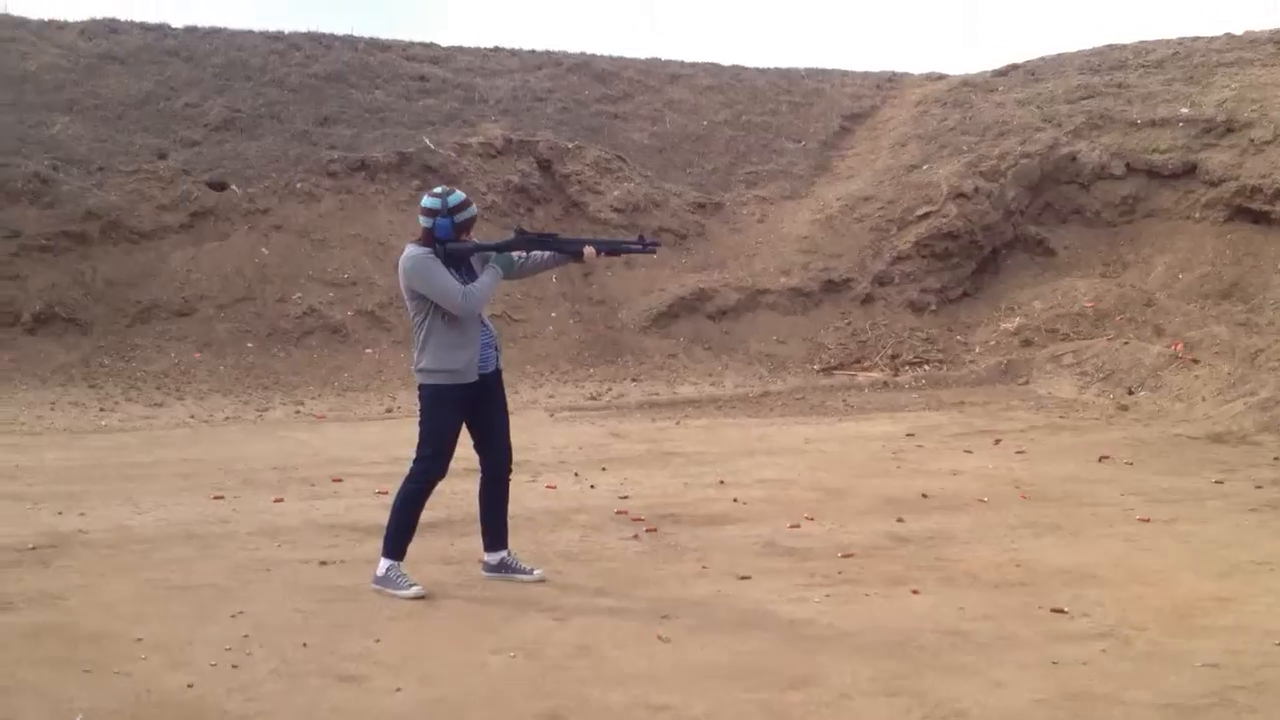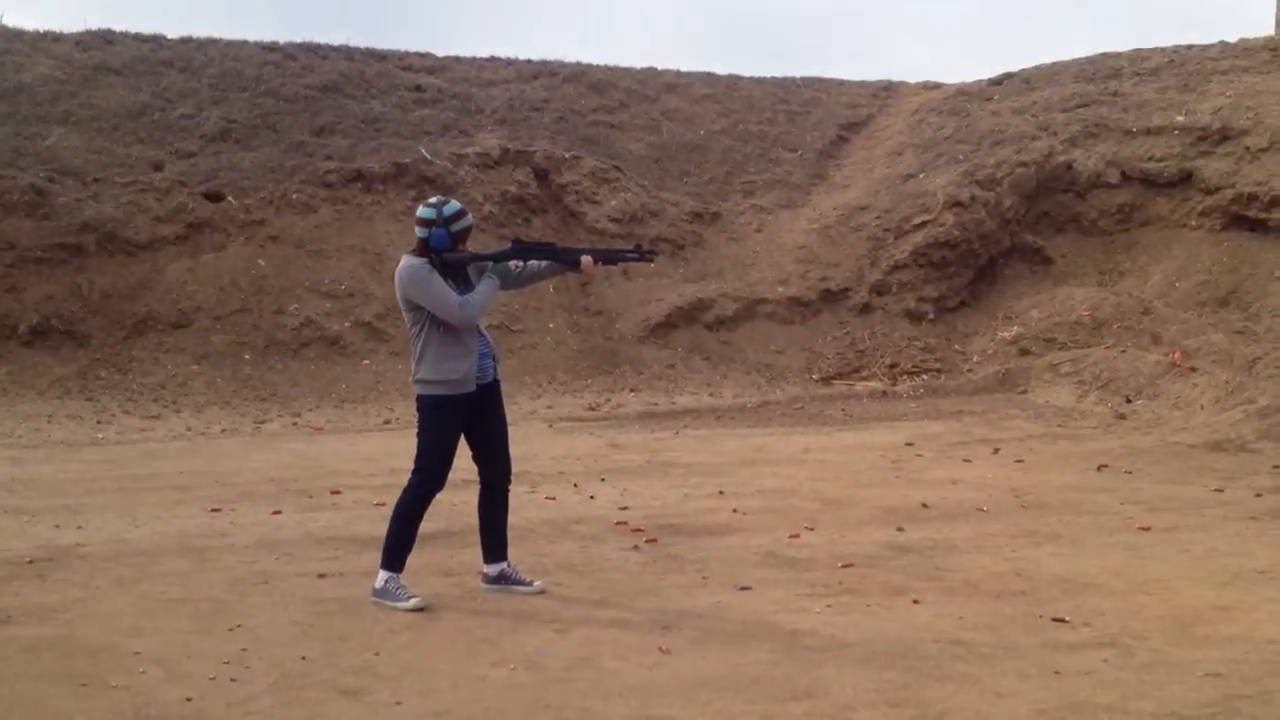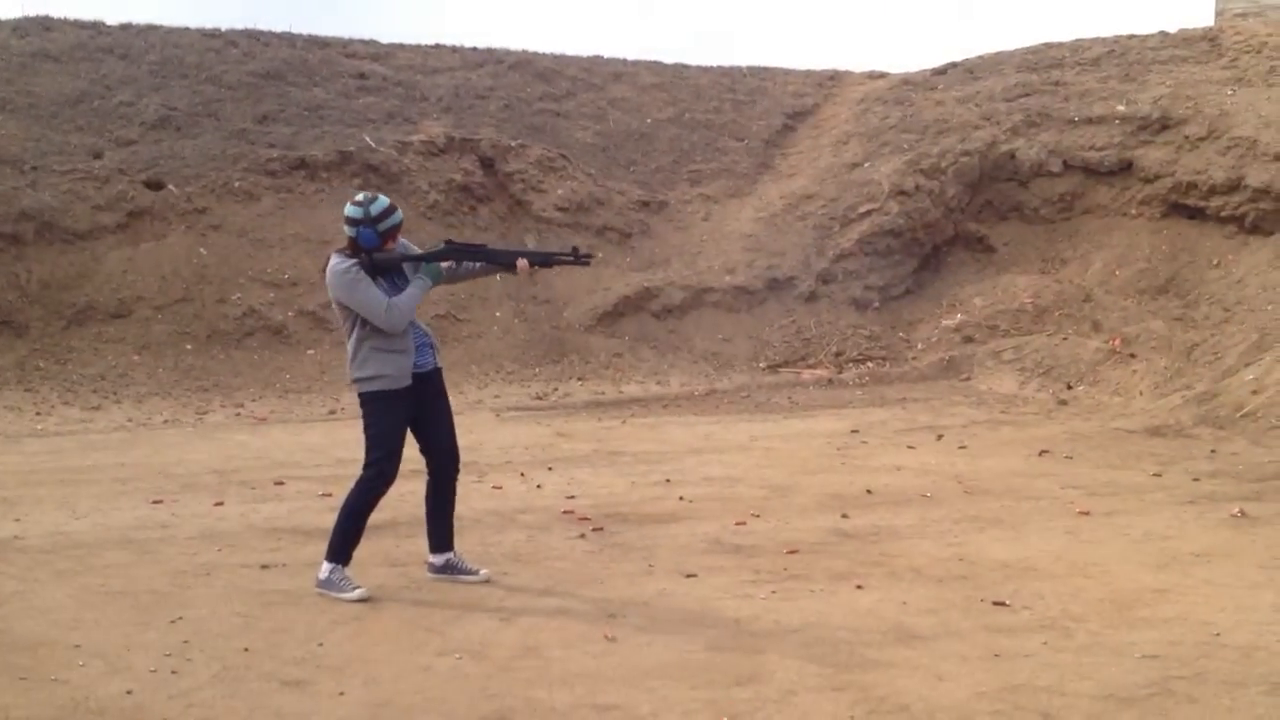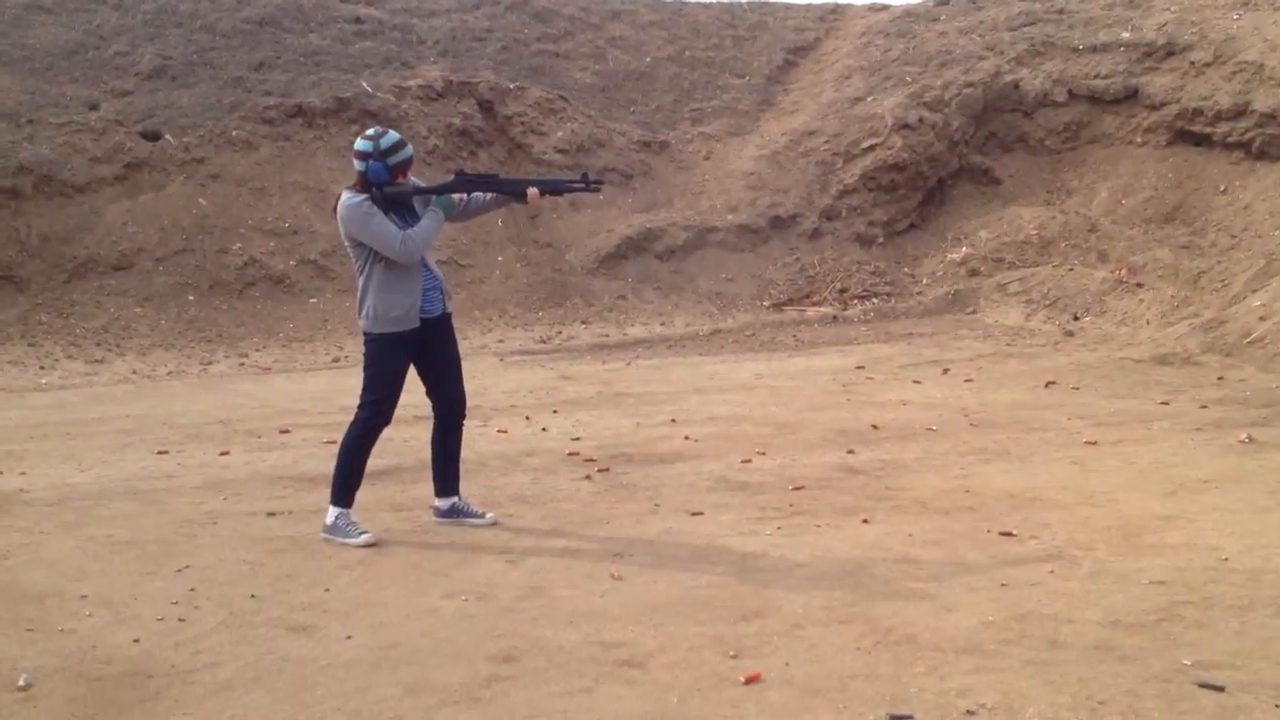
dt=1s
person 1, frame 1
left shoulder: (465, 252)
right shoulder: (417, 261)
left elbow: (518, 264)
right elbow: (465, 302)
left wrist: (573, 253)
right wrist: (494, 268)
left hip: (484, 374)
right hip: (444, 382)
left knee: (498, 463)
right knee: (428, 470)
left ankle: (497, 556)
right ankle: (388, 566)
person 1, frame 2
left shoulder: (462, 262)
right shoulder: (413, 271)
left elbow: (515, 275)
right elbow: (462, 313)
left wrist: (569, 262)
right wrist: (492, 278)
left hip: (482, 383)
right hip: (442, 391)
left knee: (498, 474)
right knee: (427, 481)
left ankle: (496, 568)
right ankle: (387, 578)
person 1, frame 3
left shoulder: (396, 252)
right shoulder: (343, 270)
left elbow: (447, 271)
right elbow: (391, 317)
left wrist: (502, 263)
right wrist: (423, 280)
left hip: (423, 371)
right hip: (383, 381)
left knee: (446, 463)
right knee: (380, 474)
left ankle: (442, 557)
right ankle: (332, 569)
person 1, frame 4
left shoulder: (406, 190)
right shoulder: (354, 207)
left elbow: (460, 207)
right elbow: (405, 248)
left wrist: (512, 194)
right wrist: (435, 211)
left hip: (432, 314)
right hip: (390, 324)
left knee: (452, 406)
right knee: (373, 415)
left ankle: (447, 500)
right ankle: (337, 514)
